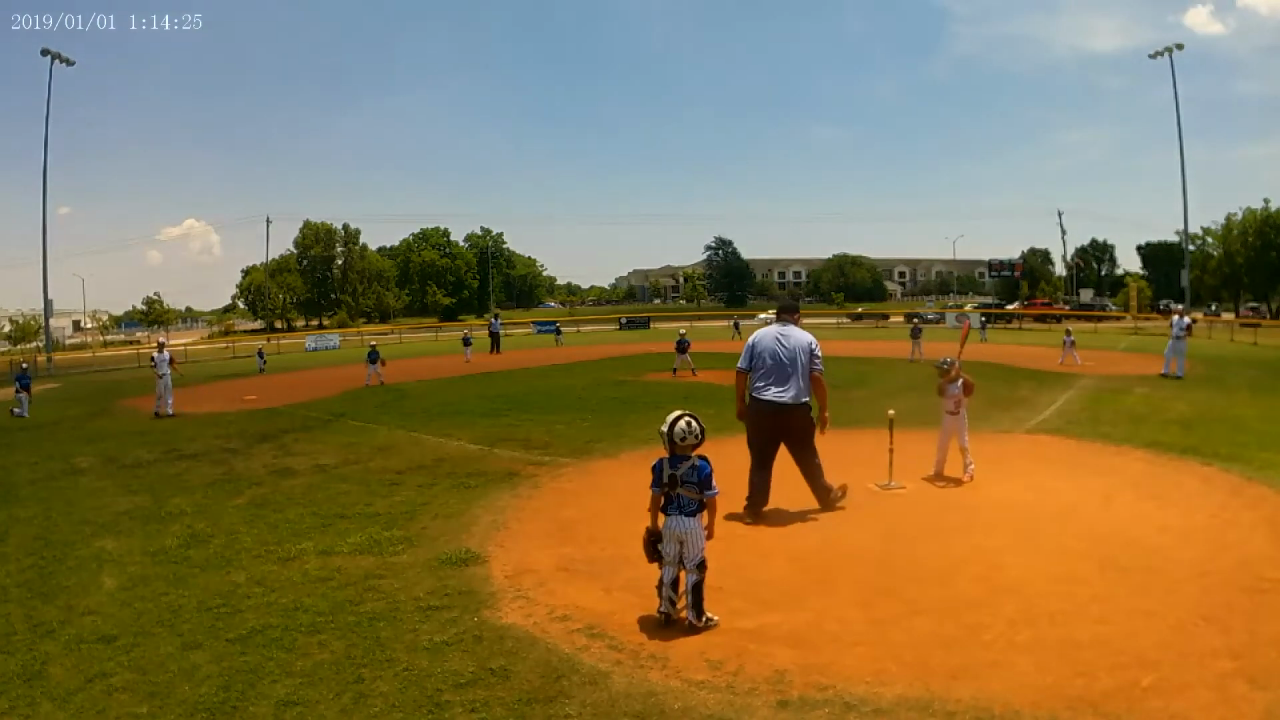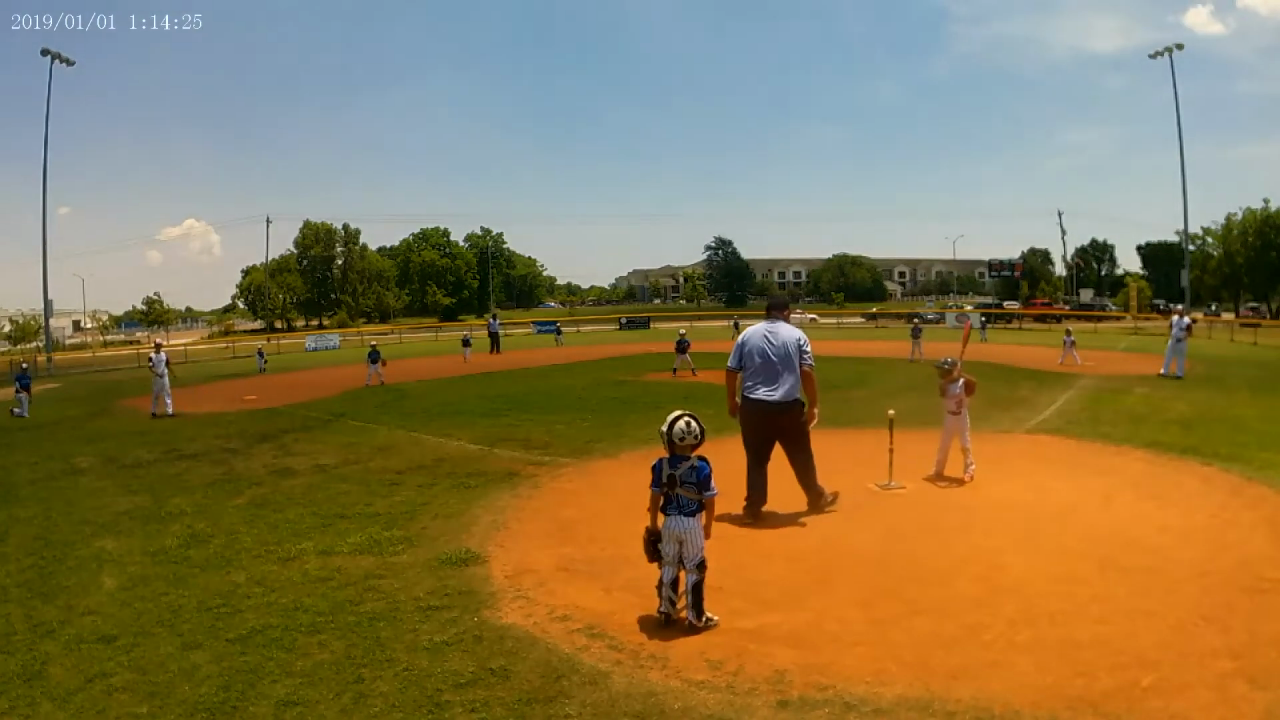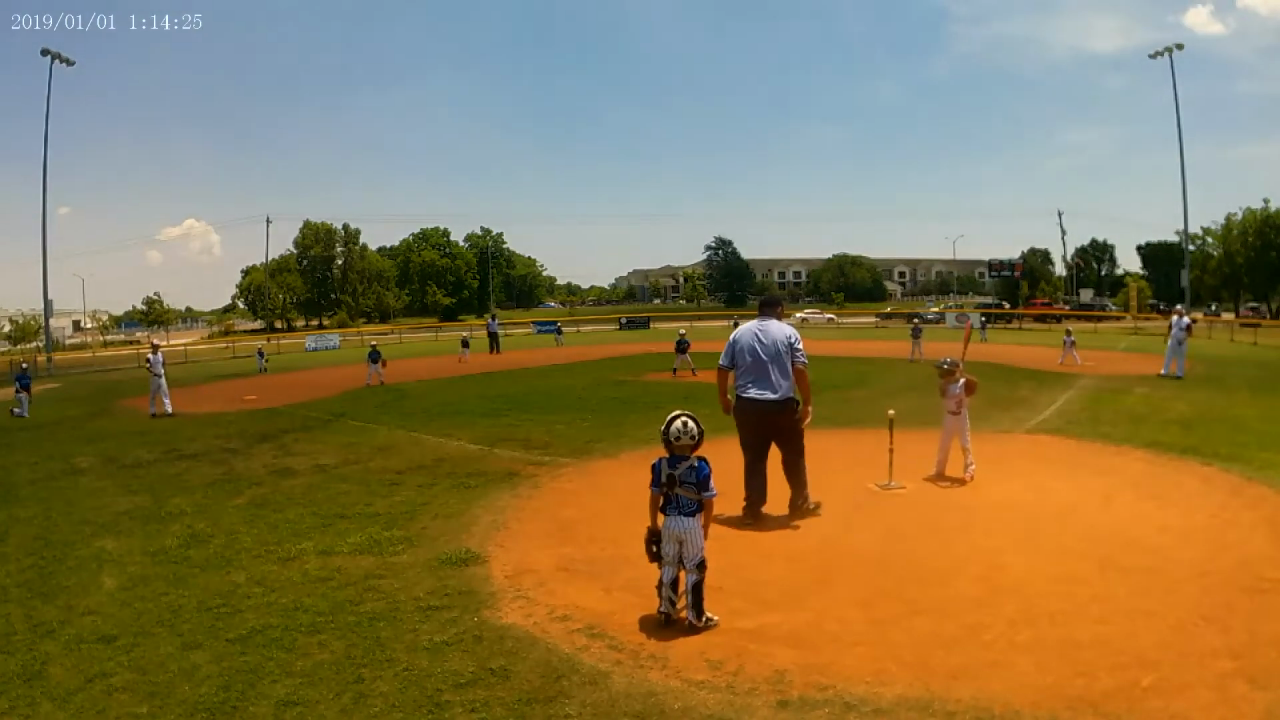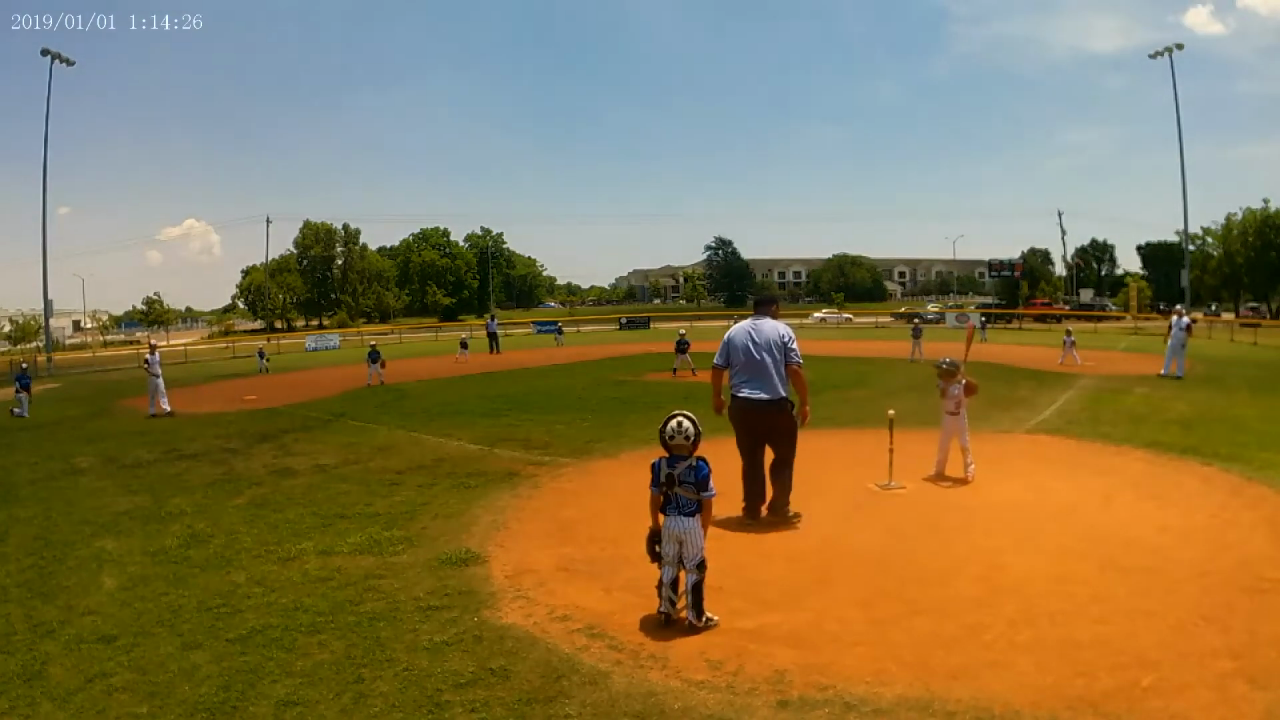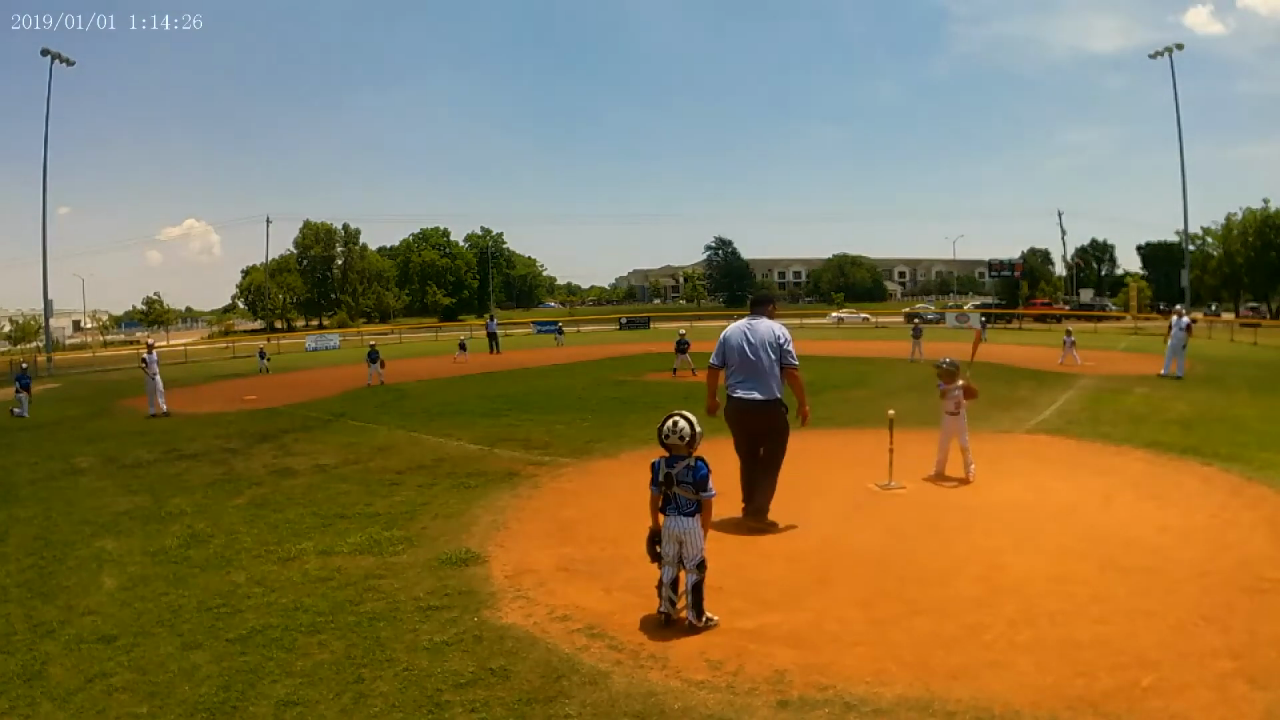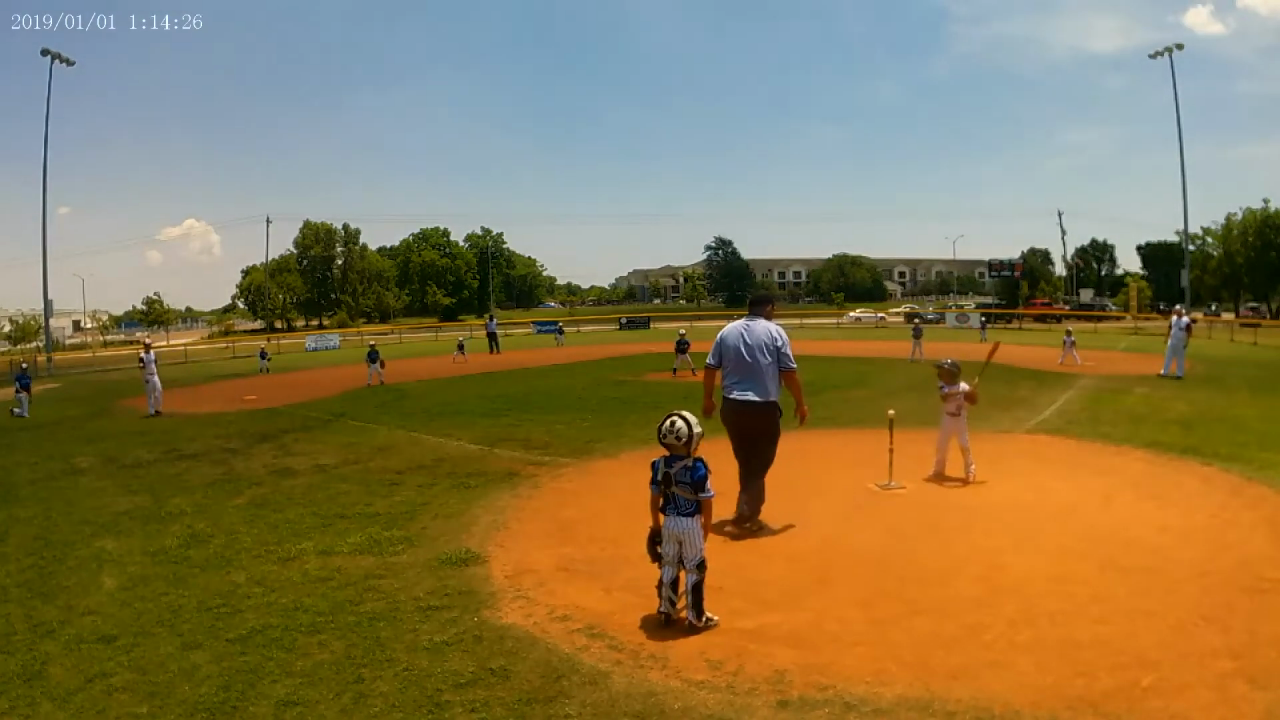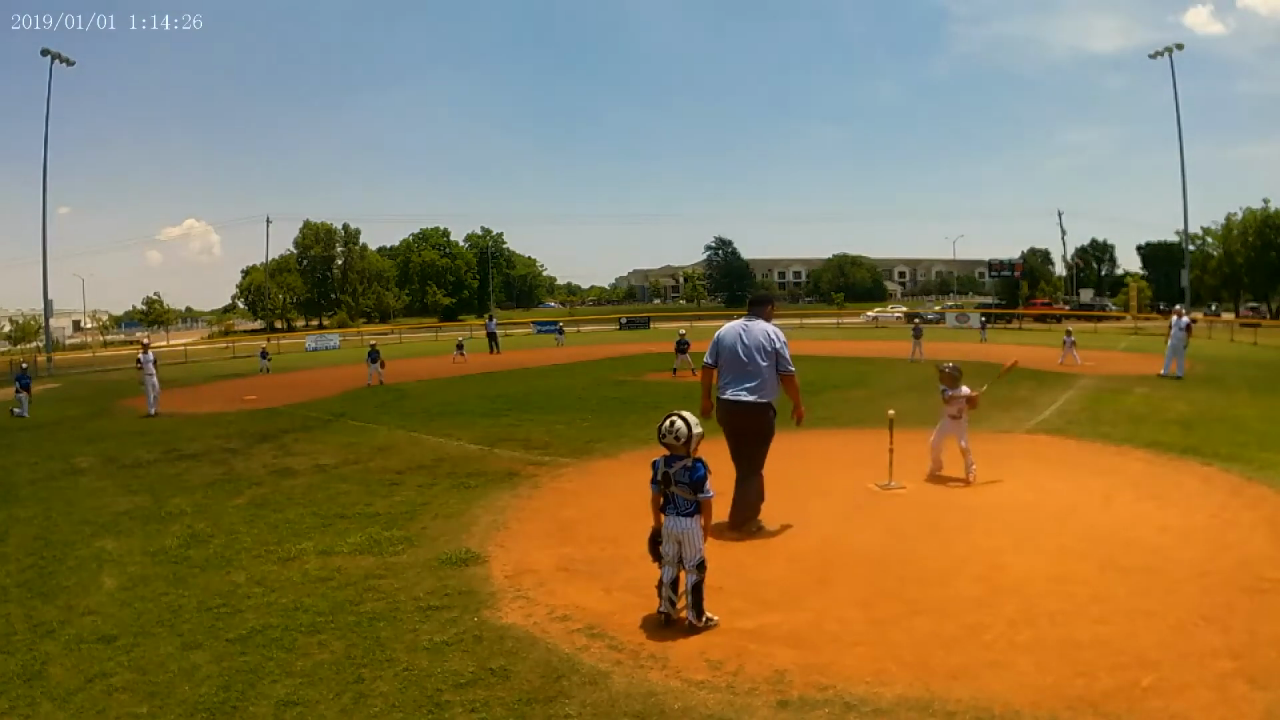
dt=0.1s
person 1, frame 1
left shoulder: (758, 336)
right shoulder: (807, 339)
left elbow: (741, 372)
right elbow: (817, 377)
left wrist: (740, 403)
right wrist: (823, 410)
left hip: (760, 407)
right hip: (795, 409)
left knee: (760, 460)
right knee: (807, 457)
left ankle: (754, 509)
right ankle: (826, 496)
person 1, frame 2
left shoulder: (747, 334)
right shoulder: (796, 335)
left elbow: (731, 371)
right elbow: (807, 372)
left wrist: (732, 400)
right wrist: (813, 406)
left hip: (753, 406)
right hip: (788, 406)
left knee: (756, 460)
right knee: (801, 456)
left ankle: (753, 509)
right ankle: (817, 499)
person 1, frame 3
left shoulder: (740, 333)
right shoulder: (788, 332)
left elbow: (723, 369)
right elbow: (800, 369)
left wrist: (724, 397)
right wrist: (807, 403)
left hip: (747, 405)
right hip: (781, 405)
left knee: (754, 459)
right knee: (794, 455)
left ankle: (752, 509)
right ankle: (800, 504)
person 1, frame 4
left shoulder: (734, 331)
right shoulder: (782, 330)
left elbow: (718, 368)
right elbow: (795, 370)
left wrist: (717, 397)
right wrist: (804, 403)
left hip: (742, 405)
right hip: (775, 405)
left knee: (751, 460)
right knee: (784, 457)
left ankle: (751, 509)
right ankle: (779, 509)
person 1, frame 5
left shoulder: (730, 331)
right shoulder: (777, 330)
left elbow: (714, 368)
right elbow: (791, 371)
left wrist: (711, 398)
right wrist: (802, 403)
left hip: (736, 406)
right hip: (768, 406)
left knee: (748, 461)
right knee: (771, 461)
left ankle: (752, 510)
right ankle: (757, 515)
person 1, frame 6
left shoulder: (727, 331)
right shoulder: (775, 332)
left elbow: (710, 368)
right elbow: (789, 373)
left wrist: (708, 399)
right wrist: (800, 403)
left hip: (732, 407)
right hip: (763, 408)
left knee: (746, 462)
right knee: (760, 464)
left ankle: (747, 511)
right ankle: (744, 517)
person 1, frame 7
left shoulder: (725, 330)
right shoulder: (773, 333)
left elbow: (708, 368)
right elbow: (787, 376)
left wrist: (706, 399)
right wrist: (798, 405)
left hip: (726, 407)
right hip: (757, 409)
left knee: (743, 463)
right knee: (752, 466)
left ankle: (749, 511)
right ankle: (741, 521)
person 2, frame 1
left shoulder: (661, 466)
right shoulder: (702, 466)
left elbow: (655, 500)
right elbow: (711, 501)
left wrist: (653, 525)
right wrist: (711, 526)
left hip: (670, 522)
right hip: (693, 523)
left knee: (669, 567)
right knee: (695, 570)
left ankle: (666, 611)
right ankle: (696, 617)
person 2, frame 2
left shoulder: (661, 466)
right shoulder: (701, 467)
left elbow: (655, 499)
right elbow: (709, 502)
left wrist: (653, 524)
right wrist: (708, 526)
left hip: (670, 523)
right hip: (692, 523)
left knee: (668, 567)
right knee: (695, 570)
left ankle: (666, 611)
right ankle: (696, 617)
person 2, frame 3
left shoulder: (660, 466)
right shoulder: (700, 467)
left elbow: (654, 499)
right elbow: (708, 503)
left wrist: (653, 525)
right wrist: (706, 527)
left hip: (669, 522)
right hip: (692, 523)
left knee: (669, 567)
right knee: (695, 570)
left ankle: (666, 611)
right ankle: (696, 617)
person 2, frame 4
left shoulder: (660, 466)
right shoulder: (700, 467)
left elbow: (654, 499)
right elbow: (707, 503)
left wrist: (655, 525)
right wrist: (705, 527)
left hip: (669, 523)
right hip: (692, 523)
left knee: (668, 567)
right knee: (695, 570)
left ankle: (666, 611)
right ankle: (696, 617)
person 2, frame 5
left shoulder: (660, 466)
right shoulder: (699, 467)
left elbow: (654, 500)
right elbow: (707, 503)
left wrist: (655, 525)
right wrist: (706, 527)
left hip: (669, 522)
right hip: (691, 523)
left knee: (669, 567)
right knee: (695, 570)
left ankle: (666, 611)
right ankle: (696, 617)
person 2, frame 6
left shoulder: (659, 465)
right shoulder: (697, 468)
left elbow: (654, 499)
right elbow: (706, 503)
left wrist: (655, 524)
right wrist: (706, 528)
left hip: (669, 523)
right hip: (691, 524)
left knee: (669, 567)
right knee: (695, 570)
left ankle: (666, 611)
right ankle: (696, 617)
person 2, frame 7
left shoulder: (660, 465)
right shoulder: (697, 468)
left elbow: (655, 499)
right elbow: (706, 503)
left wrist: (657, 524)
right wrist: (707, 527)
left hip: (669, 523)
right hip: (690, 524)
left knee: (668, 567)
right knee: (694, 570)
left ankle: (666, 611)
right ankle: (696, 617)
